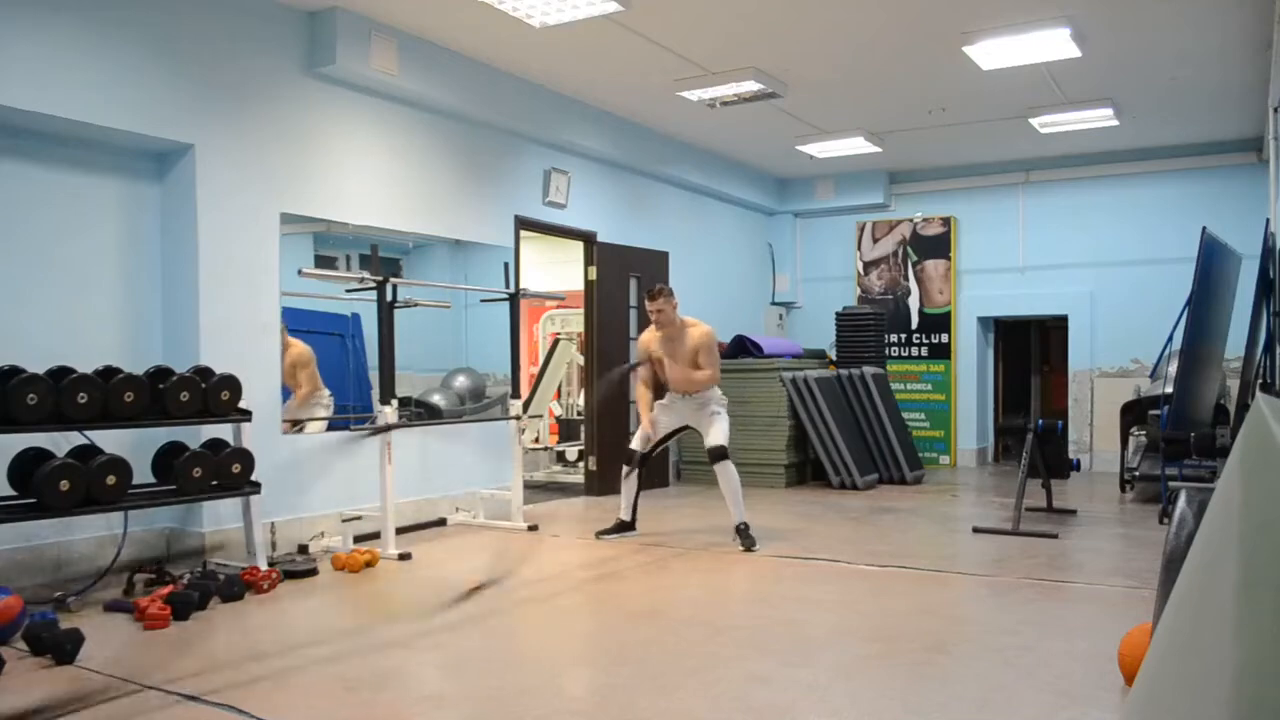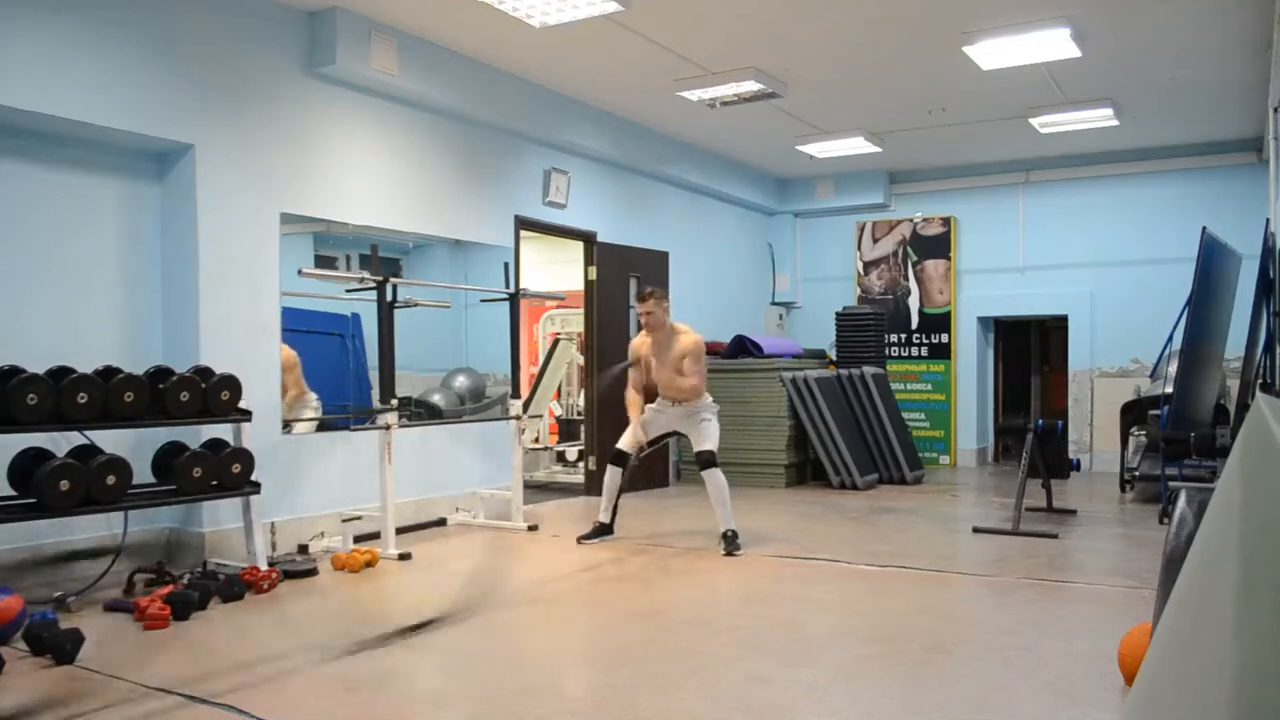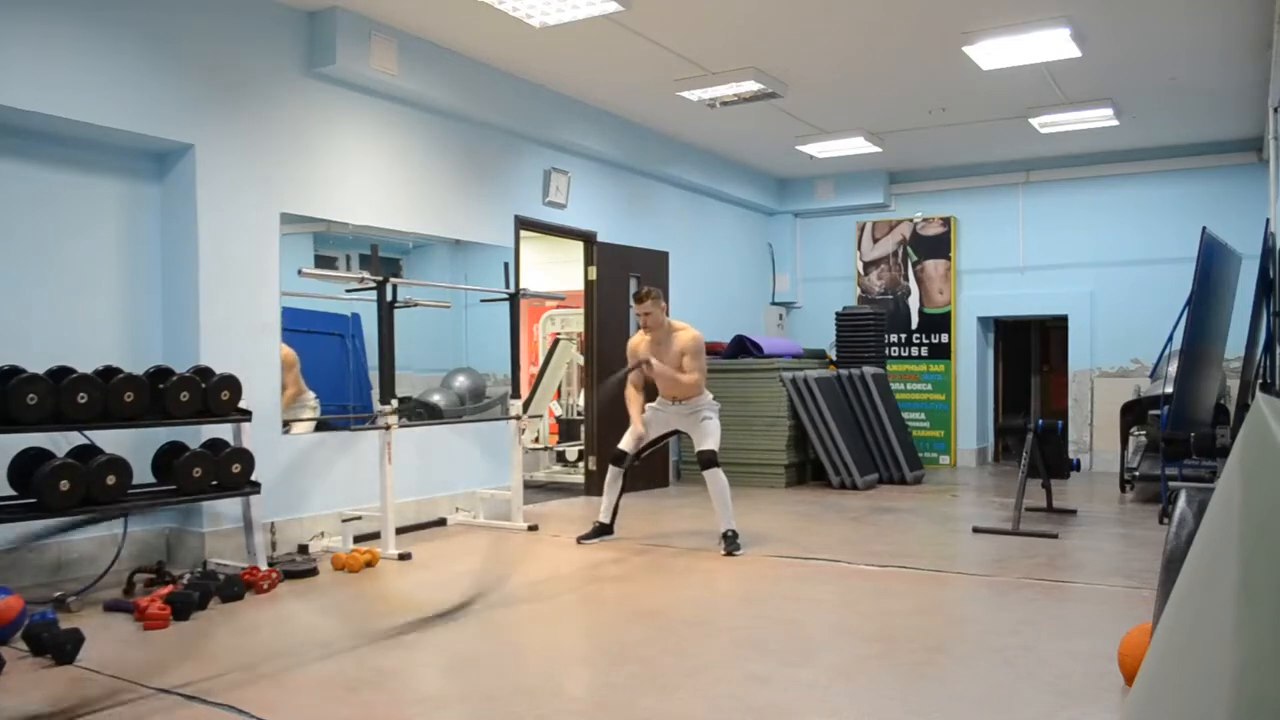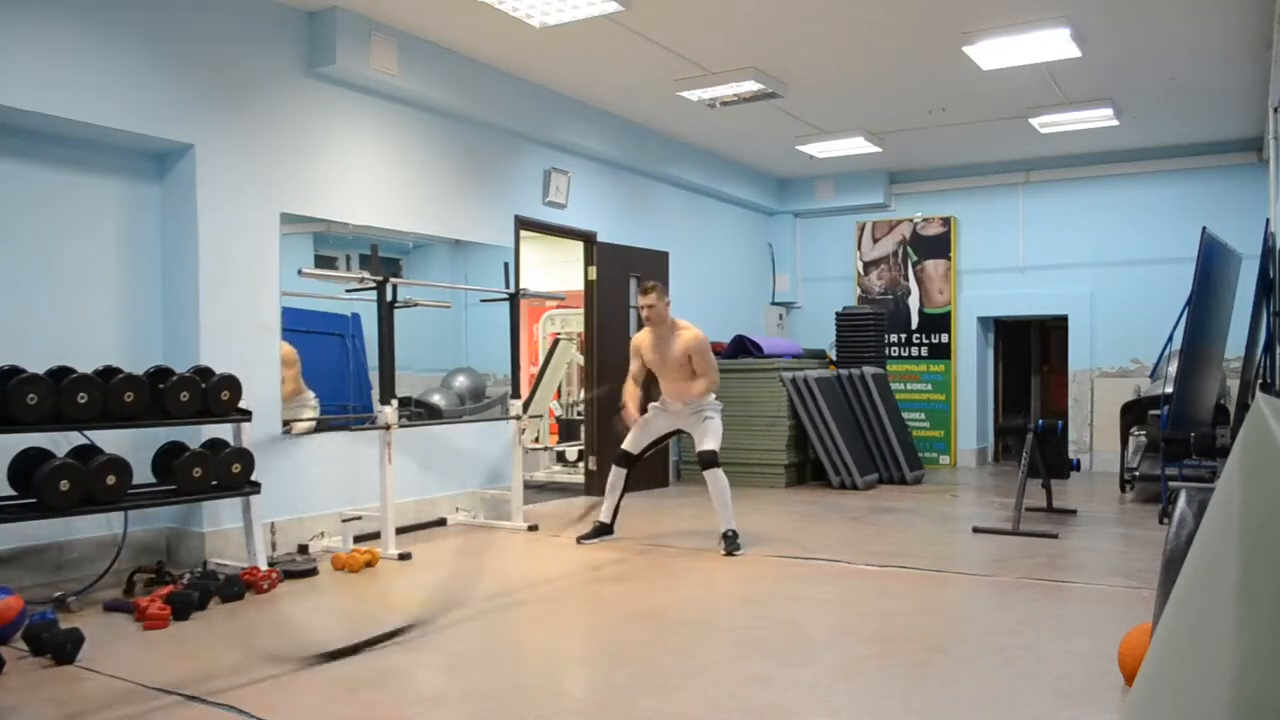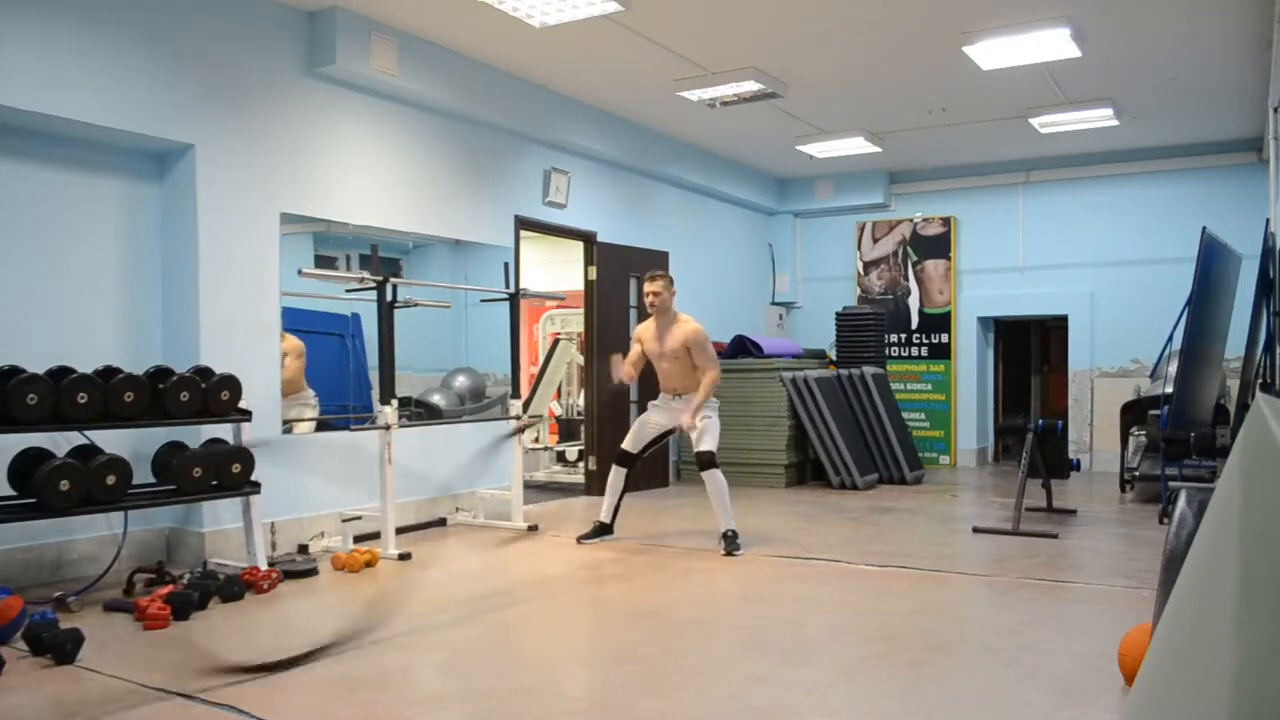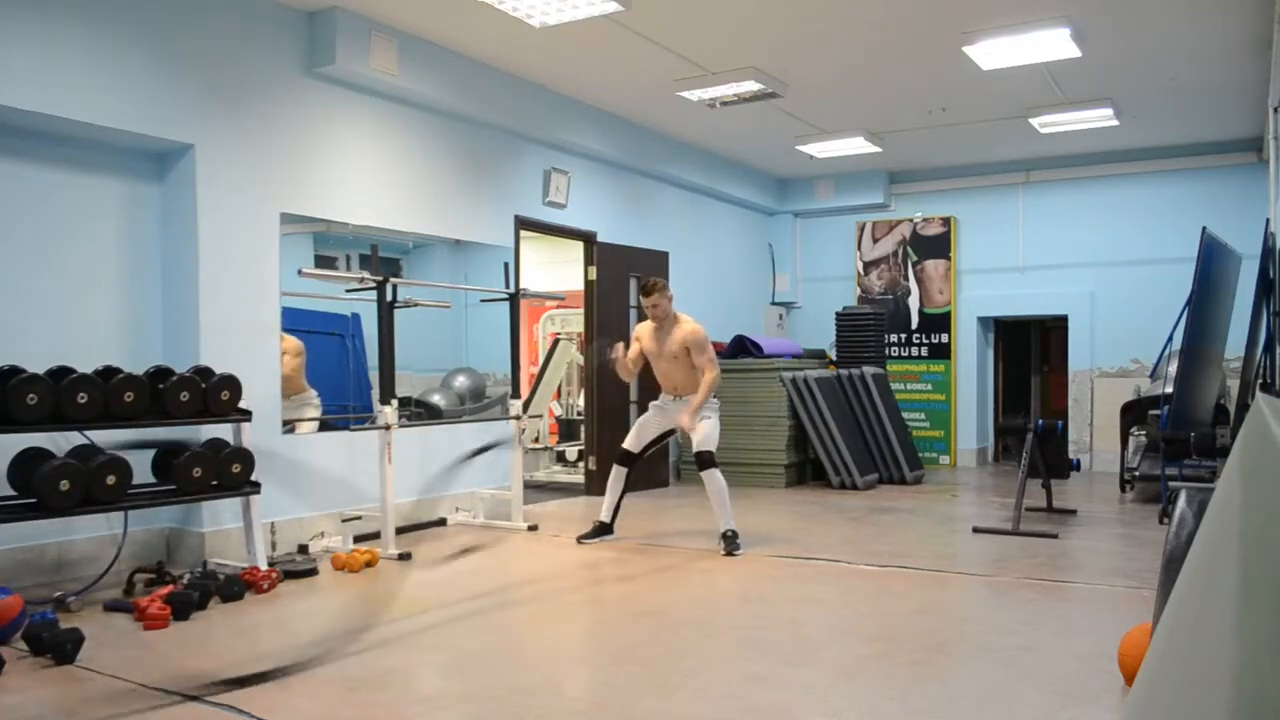
dt=0.7s
person 1, frame 1
left shoulder: (702, 334)
right shoulder: (647, 339)
left elbow: (713, 377)
right elbow: (643, 384)
left wrist: (679, 372)
right wrist: (645, 421)
left hip: (706, 401)
right hip: (672, 402)
left knee: (719, 456)
right knee: (632, 455)
left ankle: (742, 526)
right ankle: (626, 521)
person 1, frame 2
left shoulder: (690, 341)
right shoulder: (639, 344)
left elbow: (697, 388)
right elbow: (635, 389)
left wrist: (664, 377)
right wrist: (636, 429)
left hip: (696, 410)
right hip: (662, 408)
left knee: (706, 460)
right knee: (617, 456)
left ankle: (728, 532)
right ankle: (604, 524)
person 1, frame 3
left shoulder: (689, 338)
right shoulder: (636, 343)
left elbow: (697, 383)
right elbow: (633, 387)
left wrist: (664, 372)
right wrist: (636, 422)
left hip: (698, 408)
right hip: (662, 408)
left knee: (708, 461)
right knee: (619, 457)
left ankle: (729, 532)
right ankle: (604, 524)
person 1, frame 4
left shoulder: (692, 338)
right shoulder: (639, 341)
left elbow: (711, 379)
right elbow: (633, 383)
left wrist: (681, 395)
right wrist: (631, 406)
left hip: (700, 409)
right hip: (664, 408)
left knee: (708, 462)
right knee: (621, 458)
left ankle: (729, 532)
right ankle: (605, 523)
person 1, frame 5
left shoulder: (691, 330)
right shoulder: (641, 331)
left elbow: (712, 373)
right elbow: (632, 373)
left wrist: (693, 411)
right wrist: (621, 371)
left hip: (698, 405)
right hip: (664, 405)
left knee: (706, 462)
right knee: (622, 458)
left ankle: (729, 532)
right ankle: (605, 523)
person 1, frame 6
left shoulder: (691, 331)
right shoulder: (641, 331)
left elbow: (712, 373)
right elbow: (628, 374)
left wrist: (691, 413)
right wrist: (619, 361)
left hip: (699, 407)
right hip: (664, 405)
left knee: (705, 462)
right knee: (623, 457)
left ankle: (728, 532)
right ankle: (605, 523)
